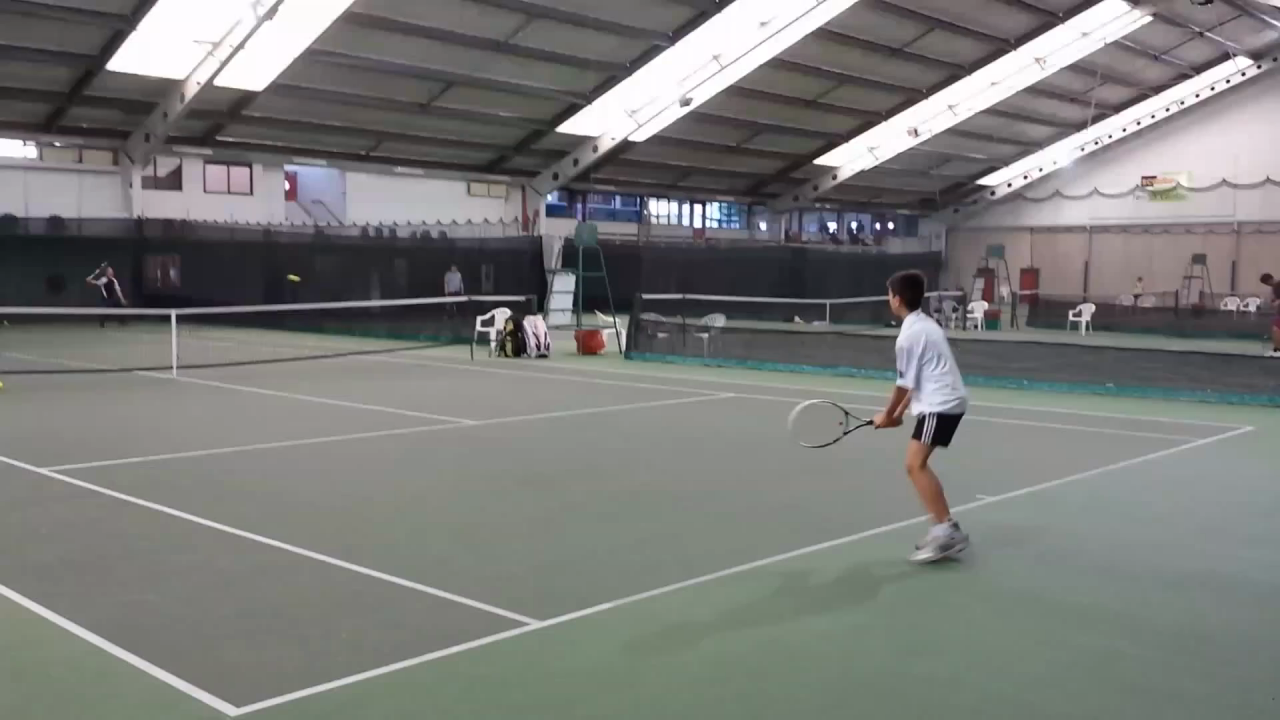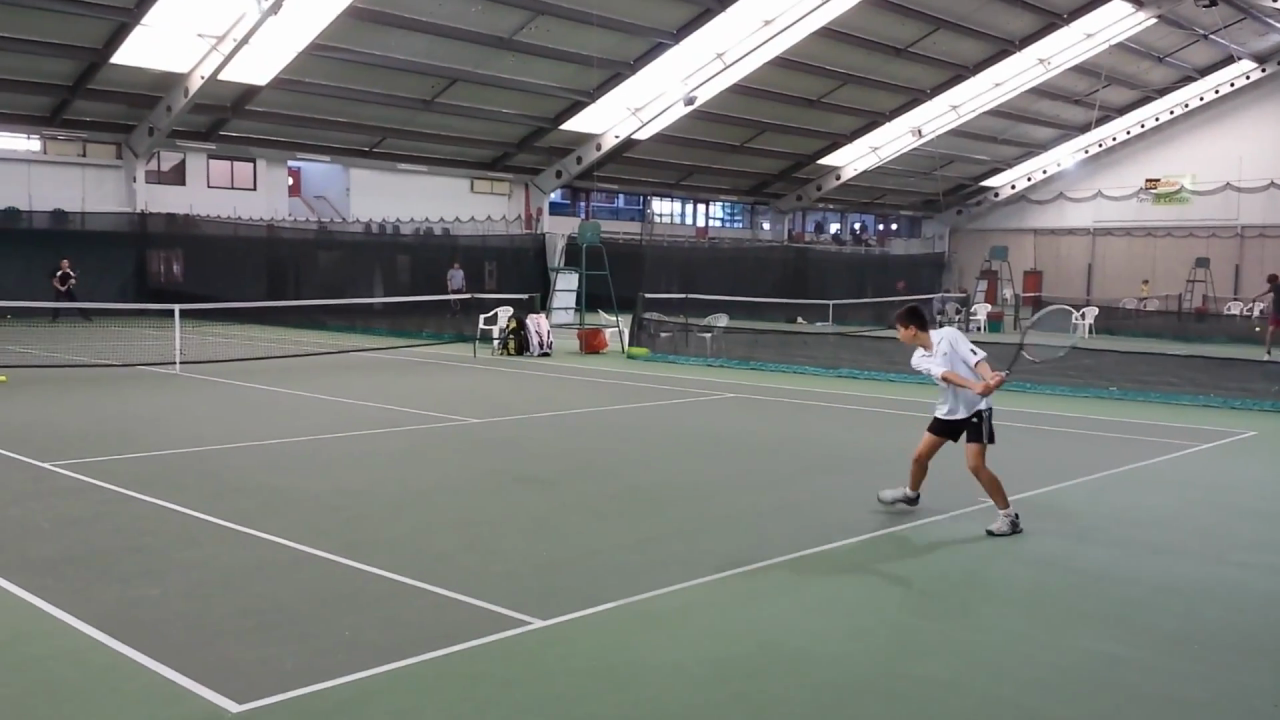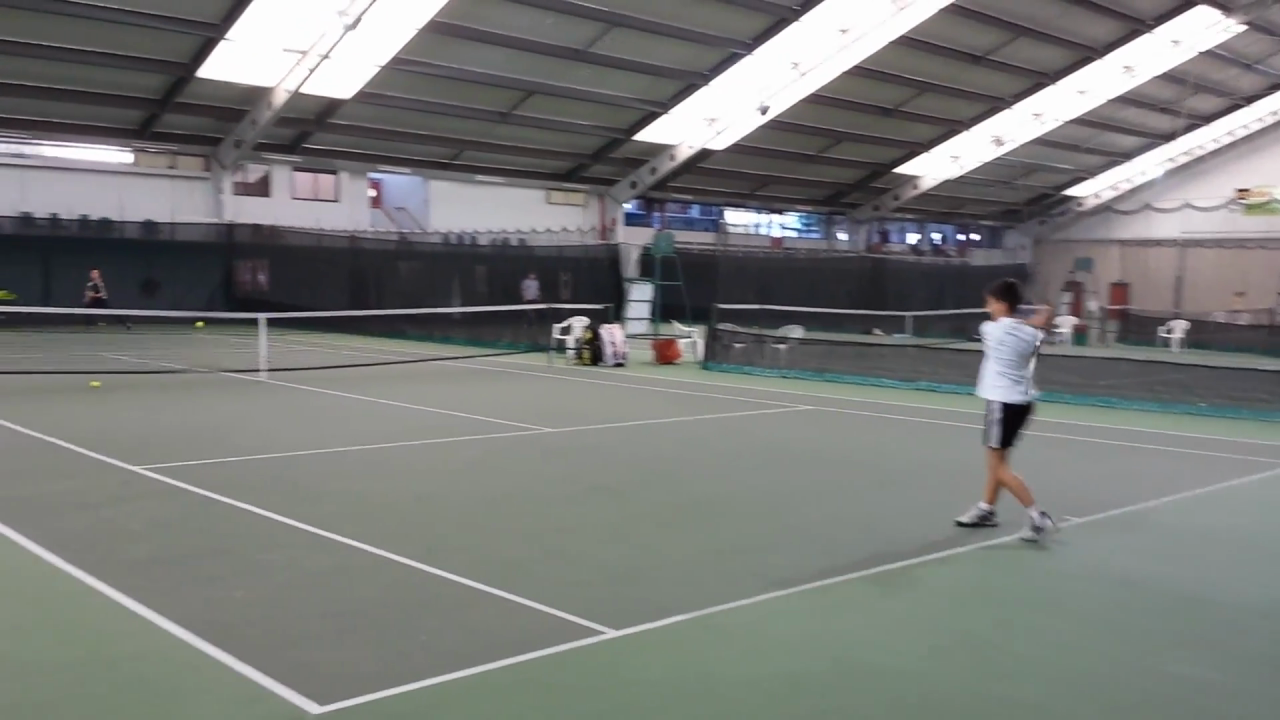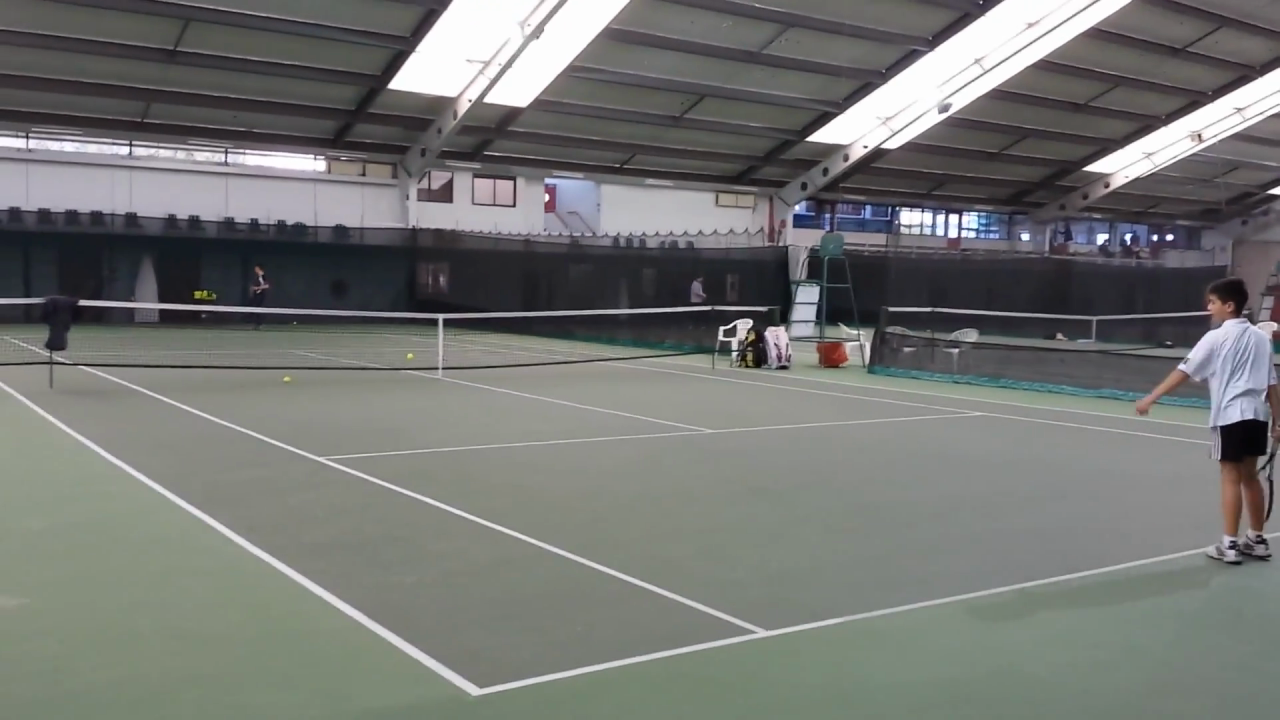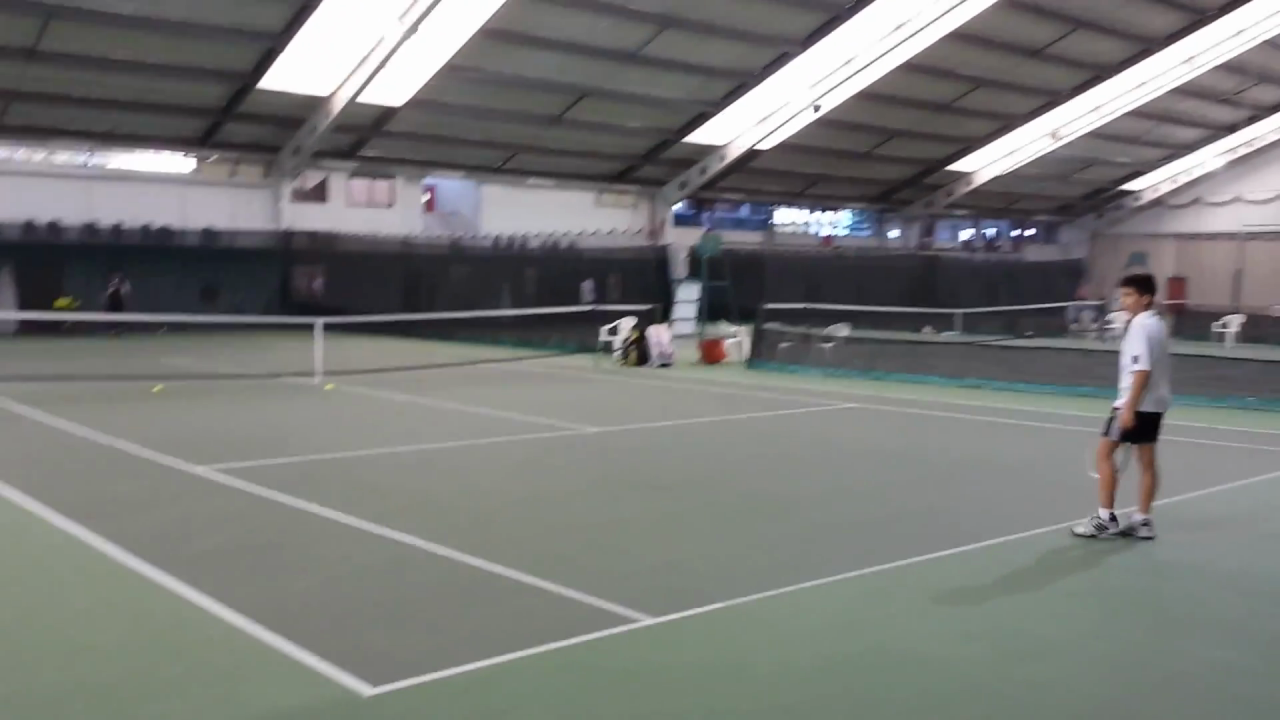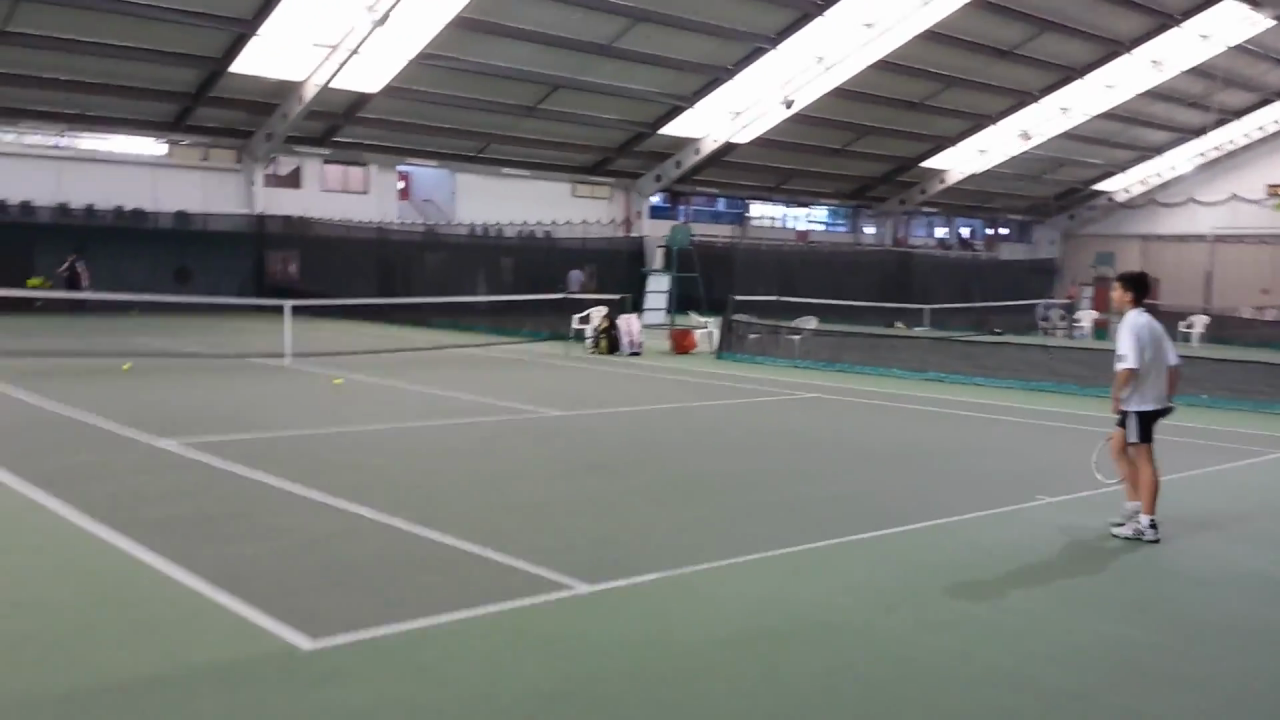
dt=0.7s
person 1, frame 1
left shoulder: (909, 336)
right shoulder: (925, 325)
left elbow: (905, 384)
left wrist: (887, 413)
right wrist: (899, 411)
left hip: (940, 406)
right hip: (947, 402)
left knee: (914, 465)
right knee: (917, 463)
left ankle: (946, 532)
right ankle: (944, 526)
person 1, frame 2
left shoulder: (950, 335)
right shoulder: (918, 359)
left elbow: (977, 358)
right elbow: (947, 375)
left wrist: (990, 378)
right wrist: (974, 385)
left hip: (976, 407)
right hip: (947, 410)
left knee: (975, 465)
right knee: (920, 455)
left ankle: (1009, 517)
right ankle: (911, 493)
person 1, frame 3
left shoulder: (989, 329)
right shoulder: (1031, 334)
left wrist: (1032, 322)
right wrist: (1038, 324)
left hip: (1002, 401)
right hip: (1023, 400)
left knee: (999, 464)
right knee: (997, 457)
left ankle: (1037, 515)
right ankle: (986, 509)
person 1, frame 4
left shoulder: (1216, 338)
left elbow: (1185, 370)
left wrist: (1151, 397)
left hip: (1229, 415)
right hip: (1257, 415)
left knee: (1230, 479)
right knee: (1250, 477)
left ankle: (1229, 545)
person 1, frame 5
left shoulder: (1140, 326)
right shoulder: (1158, 325)
left elbow: (1141, 370)
left wrist: (1129, 406)
left hip: (1136, 404)
right hip: (1155, 403)
left knee: (1104, 453)
right knee: (1146, 460)
left ankle: (1104, 517)
right ankle: (1143, 520)
person 1, frame 6
left shoulder: (1129, 325)
right shoulder: (1153, 324)
left elbow: (1128, 367)
right elbow: (1172, 364)
left wrist: (1115, 395)
right wrist: (1167, 397)
left hip: (1137, 402)
right hip: (1153, 401)
left knee: (1142, 459)
right knee: (1119, 447)
left ankle: (1146, 523)
right ankle: (1135, 507)
